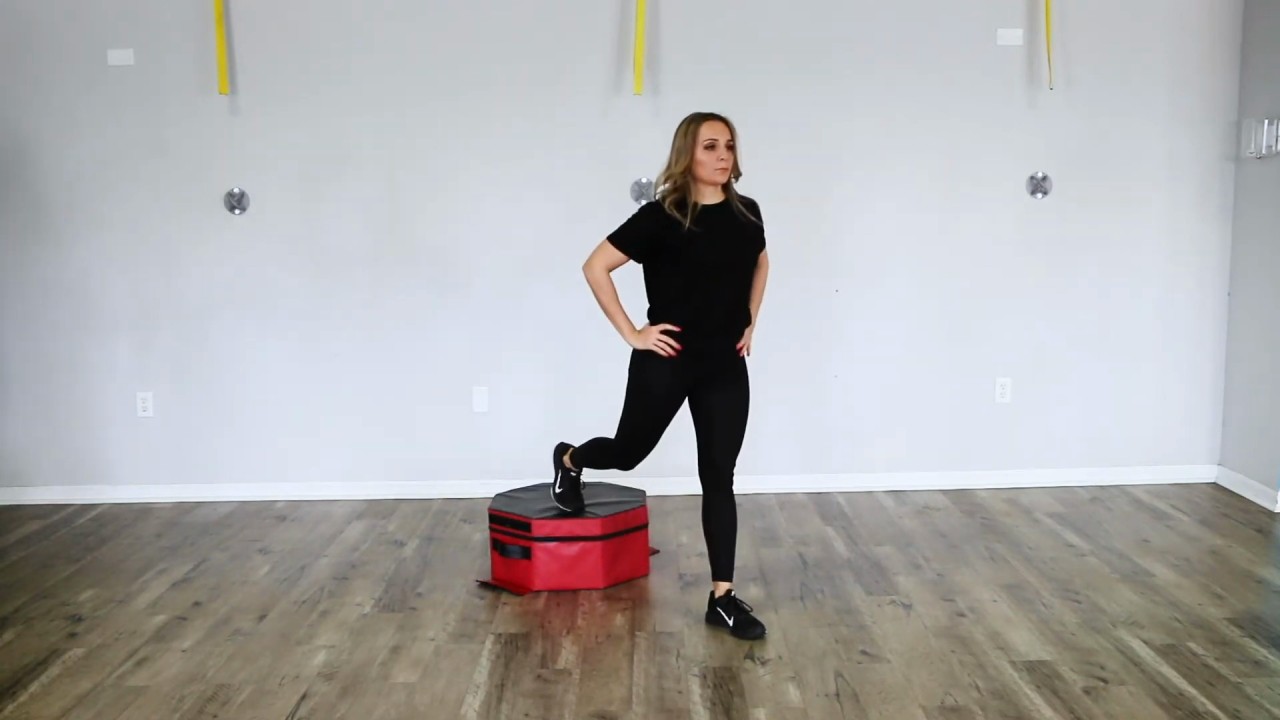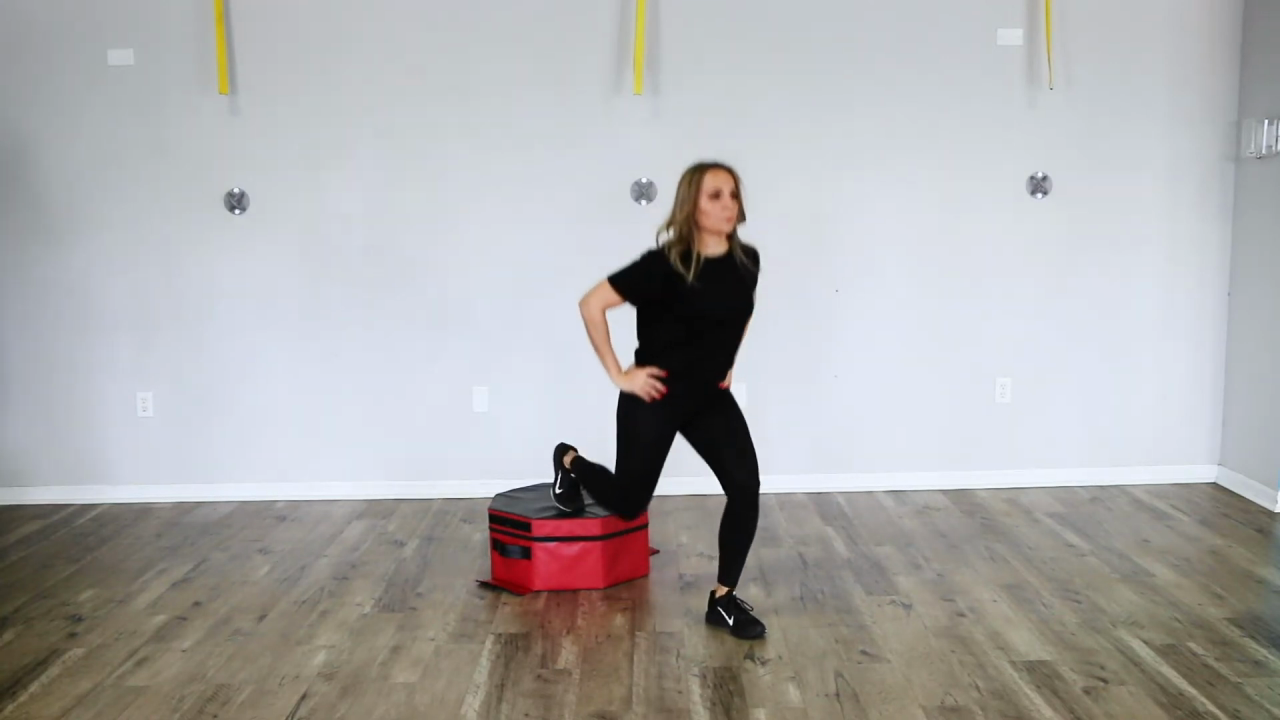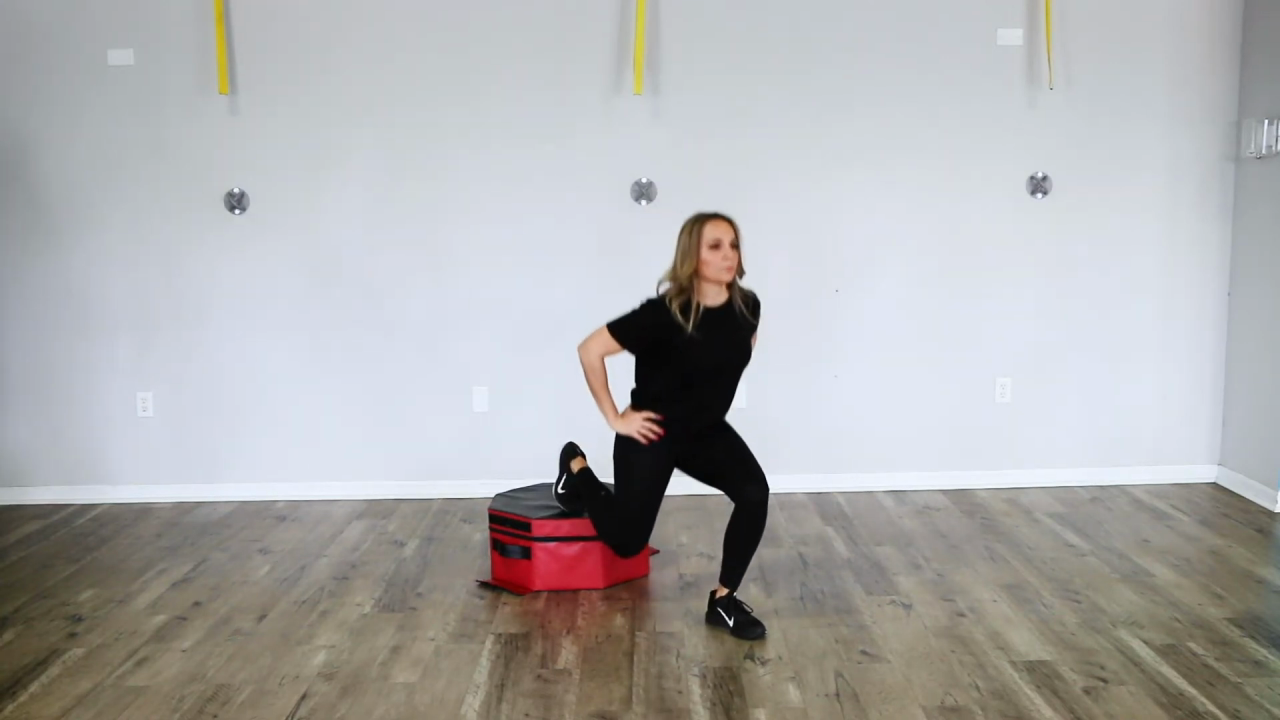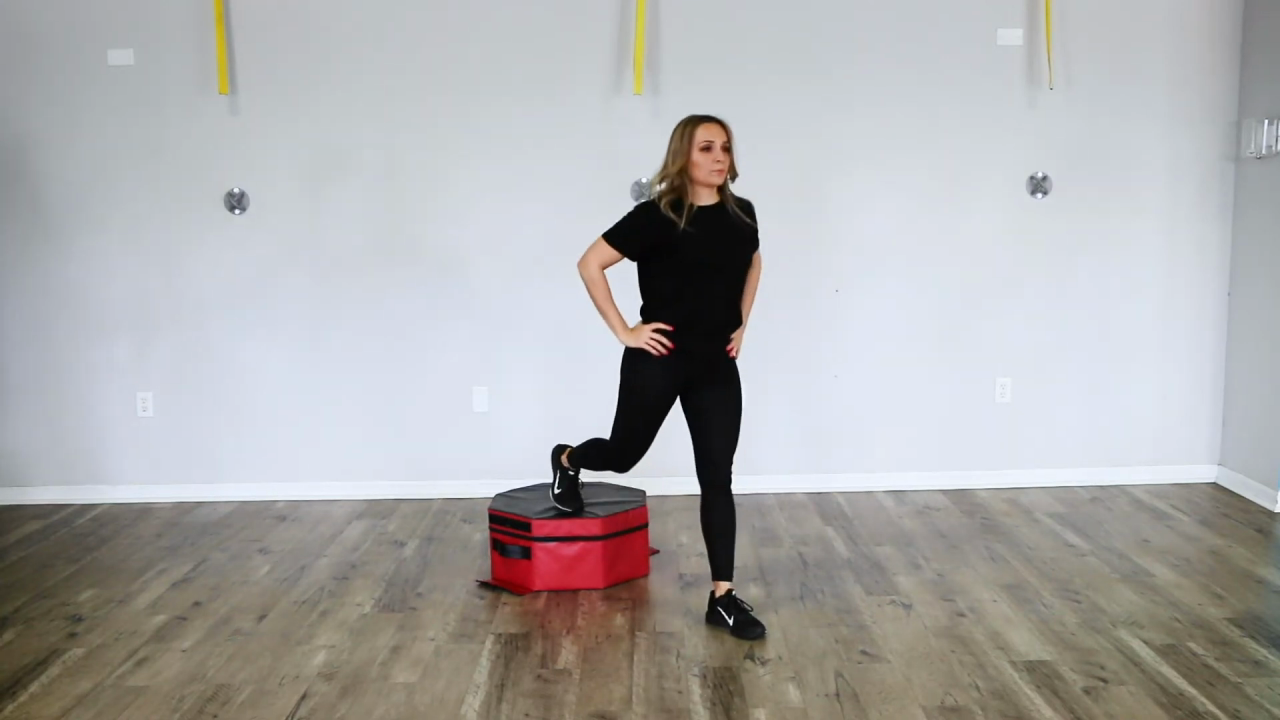
dt=0.5s
person 1, frame 1
left shoulder: (746, 213)
right shoulder: (661, 217)
left elbow: (760, 265)
right elbow: (595, 267)
left wrist: (750, 322)
right wrist: (631, 334)
left hip: (726, 365)
right hip: (667, 361)
left knee: (719, 478)
right knee: (629, 452)
left ankle: (722, 598)
right ankle: (568, 461)
person 1, frame 2
left shoulder: (746, 260)
right shoulder: (664, 265)
right elbow: (592, 305)
right wrist: (618, 374)
left hip: (710, 398)
right hip: (655, 399)
left knee: (745, 486)
right knee: (629, 502)
left ankle: (723, 598)
right ankle: (569, 464)
person 1, frame 3
left shoulder: (746, 306)
right shoulder: (664, 314)
right elbow: (591, 350)
right wrist: (615, 417)
left hip: (707, 432)
right hip: (651, 436)
left knee: (755, 494)
right knee: (627, 541)
left ankle: (724, 600)
right ankle: (575, 467)
person 1, frame 4
left shoulder: (741, 214)
right shoulder: (657, 216)
right elbow: (590, 263)
left wrist: (742, 324)
right wrist: (623, 331)
left hip: (716, 364)
right hip: (659, 359)
left knee: (717, 478)
right knee: (625, 454)
left ankle: (722, 598)
right ankle: (566, 461)
